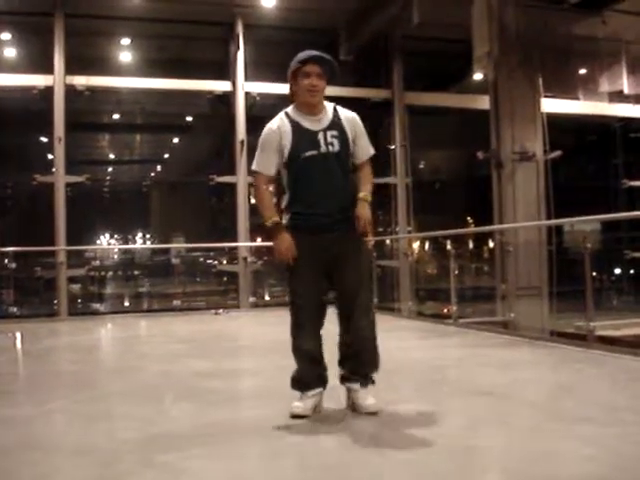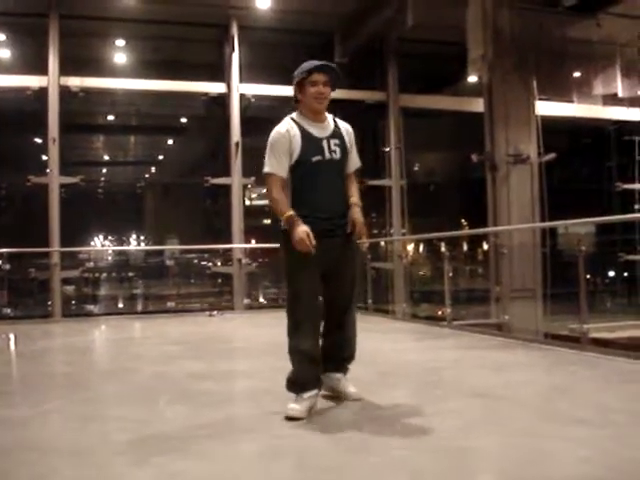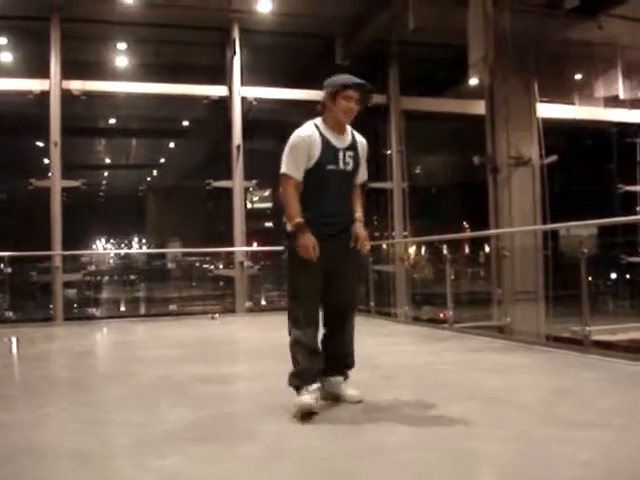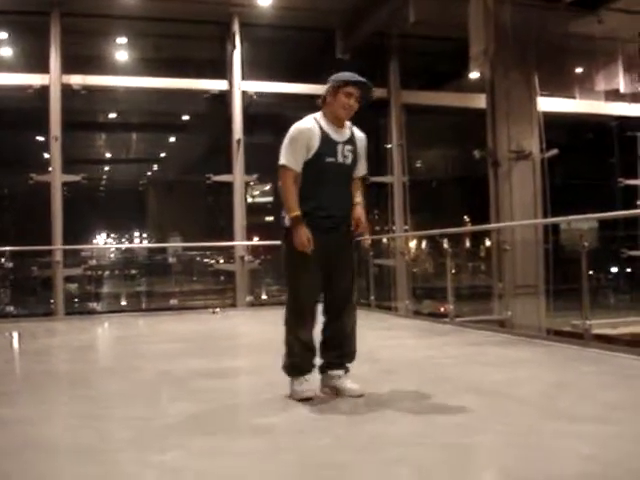
dt=0.3s
person 1, frame 1
left shoulder: (348, 120)
right shoulder: (278, 129)
left elbow: (363, 166)
right elbow: (262, 183)
left wrist: (363, 200)
right wrist: (277, 229)
left hip: (348, 230)
right hip: (303, 235)
left knee: (358, 307)
right knee: (305, 315)
left ankle: (358, 382)
right ankle: (310, 387)
person 1, frame 2
left shoulder: (344, 130)
right shoulder: (285, 133)
right elbow: (274, 185)
left wrist: (355, 207)
right wrist: (293, 222)
left hip: (342, 235)
right hip: (304, 235)
left knee: (342, 308)
right knee: (303, 315)
left ankle: (333, 373)
right ankle: (304, 389)
person 1, frame 3
left shoulder: (359, 143)
right shoulder: (305, 137)
right elbow: (288, 187)
left wrist: (358, 222)
right wrist: (301, 230)
left hip: (344, 240)
right hip: (308, 238)
left knee: (343, 310)
right knee: (304, 312)
left ankle: (334, 377)
right ankle: (307, 384)
person 1, frame 4
left shoulder: (358, 139)
right shoulder: (304, 130)
right elbow: (287, 179)
left wrist: (358, 205)
right wrist: (297, 222)
left hip: (342, 233)
right hip: (306, 231)
left knee: (342, 302)
right knee: (302, 304)
left ankle: (335, 370)
right ankle: (300, 374)
